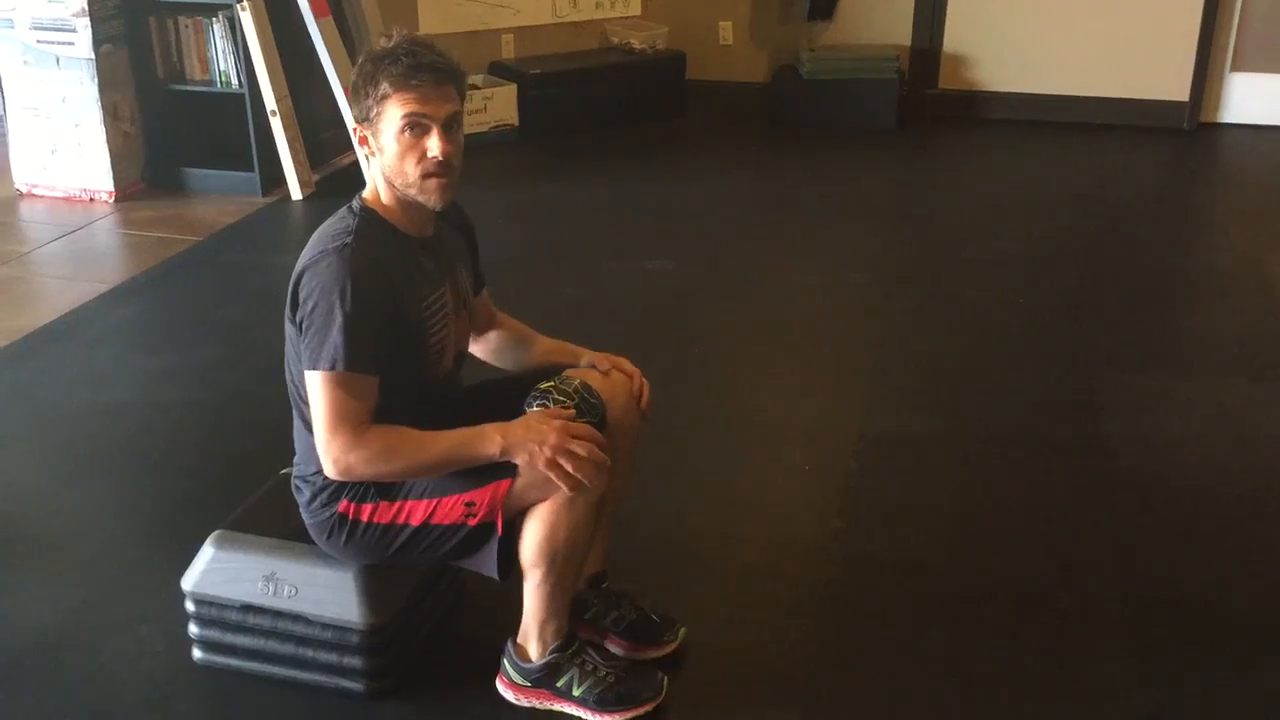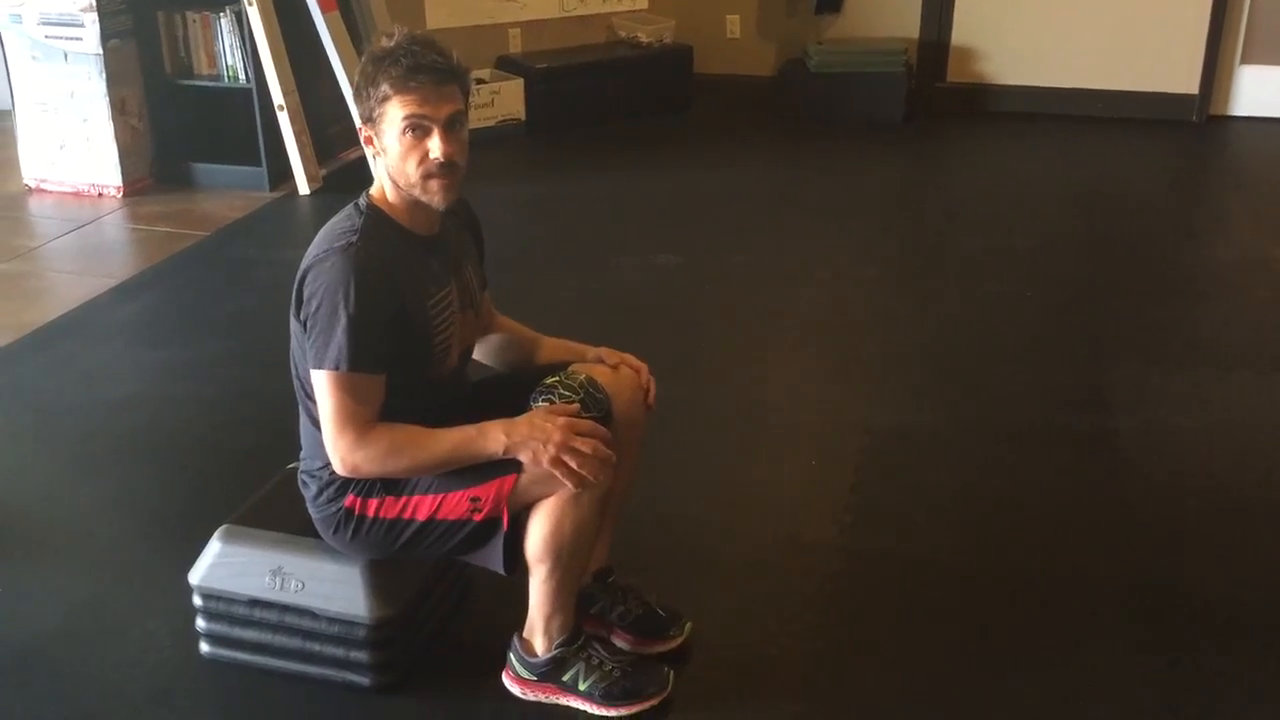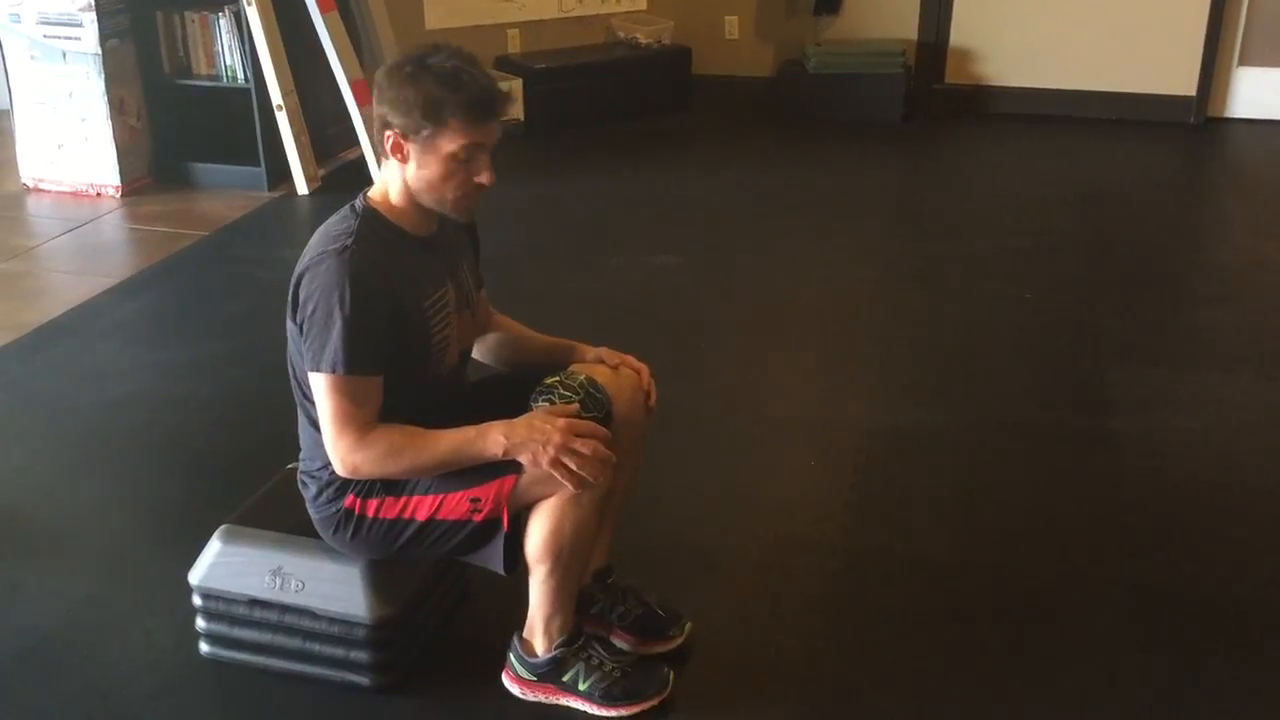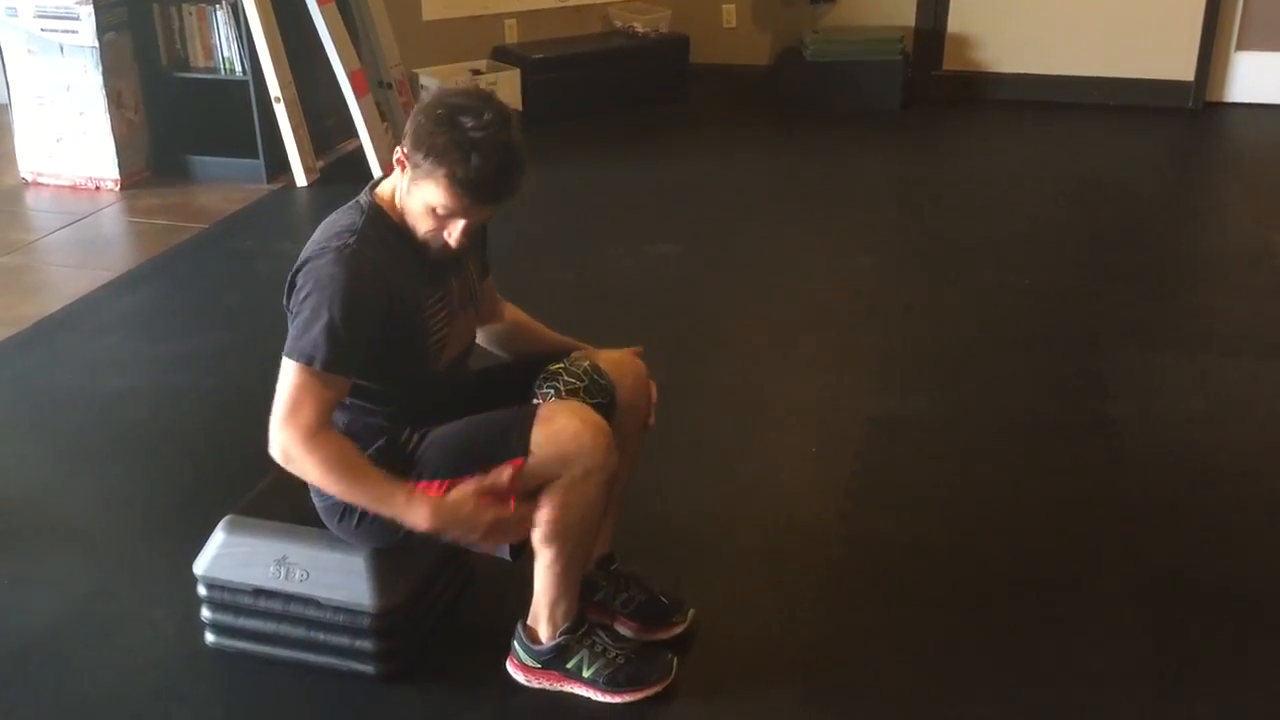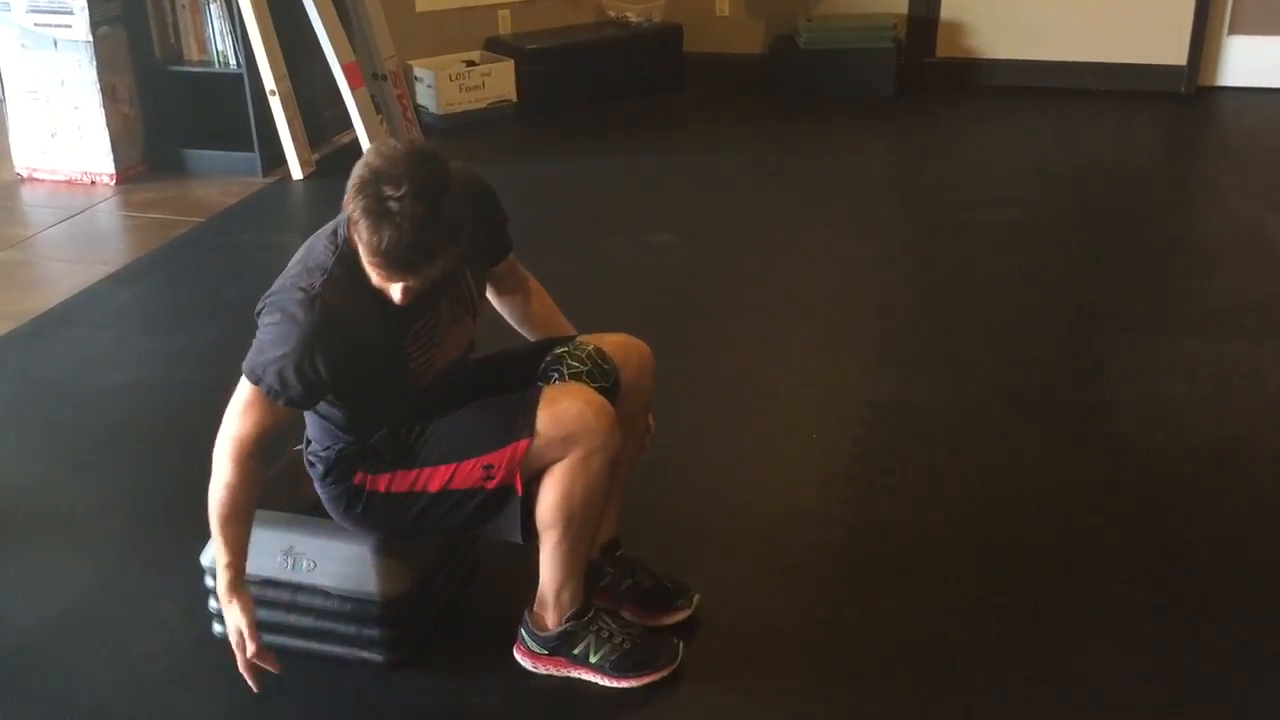
dt=0.5s
person 1, frame 1
left shoulder: (445, 219)
right shoulder: (346, 267)
left elbow: (483, 329)
right elbow: (345, 451)
left wrist: (582, 357)
right wrist: (506, 440)
left hip: (427, 428)
right hip: (358, 493)
left knee: (613, 398)
right knee: (571, 472)
left ankle: (584, 592)
right ankle: (539, 661)
person 1, frame 2
left shoulder: (453, 217)
right shoulder: (350, 267)
left elbow: (482, 331)
right elbow: (353, 448)
left wrist: (586, 354)
right wrist: (509, 436)
left hip: (435, 424)
right hip: (363, 490)
left knee: (619, 390)
right knee: (577, 469)
left ankle: (589, 586)
right ankle: (544, 655)
person 1, frame 3
left shoulder: (447, 220)
right shoulder: (346, 269)
left elbow: (480, 329)
right elbow: (352, 450)
left wrist: (584, 354)
right wrist: (508, 437)
left hip: (436, 421)
right hip: (363, 489)
left knee: (617, 392)
right knee: (576, 465)
left ankle: (589, 583)
right ankle: (546, 655)
person 1, frame 4
left shoulder: (452, 216)
right shoulder: (345, 270)
left elbow: (486, 315)
right elbow: (293, 436)
left wrist: (585, 358)
right wrist: (428, 513)
left hip: (440, 405)
right hip: (372, 468)
left knee: (622, 377)
right knee: (583, 440)
left ankle: (591, 573)
right ankle: (548, 642)
person 1, frame 5
left shoulder: (464, 202)
right shoulder: (313, 309)
left elbow: (512, 285)
right elbow: (237, 444)
left wrist: (585, 370)
right wrist: (231, 588)
left hip: (444, 393)
right hip: (371, 462)
left knee: (627, 360)
right knee: (585, 423)
left ankle: (596, 560)
right ankle: (554, 629)
